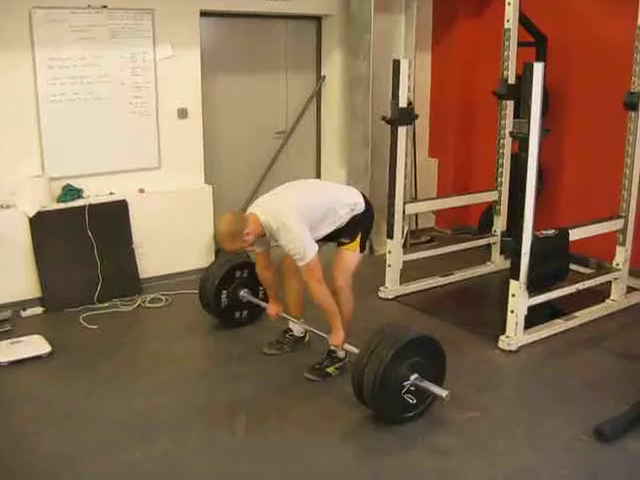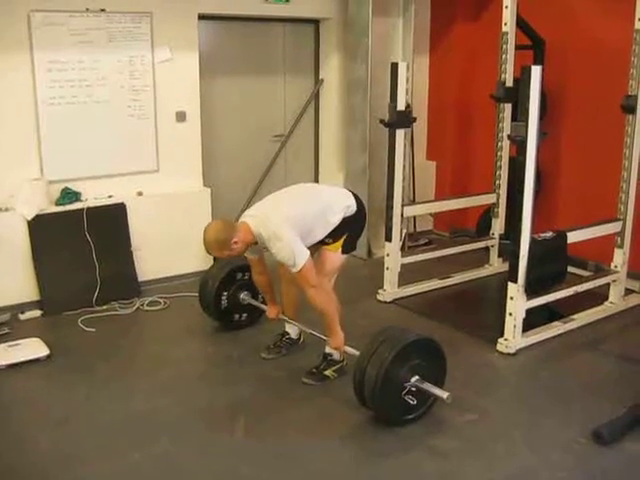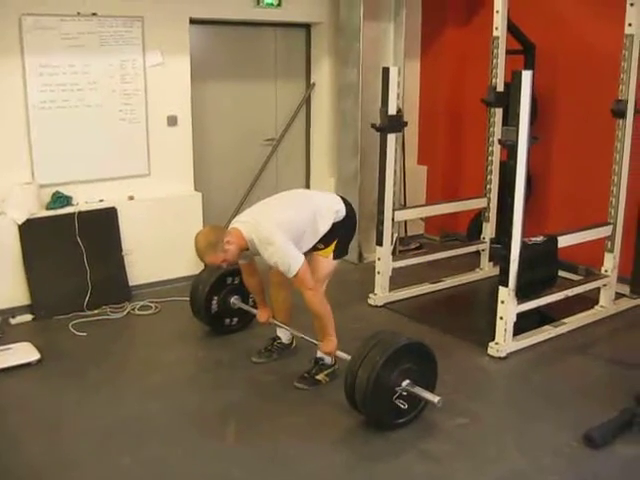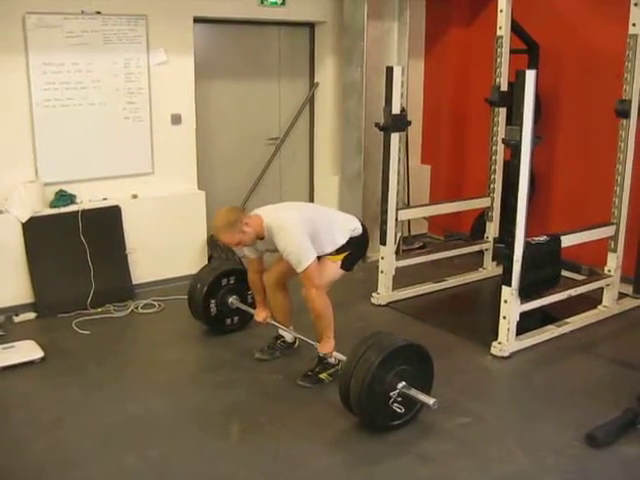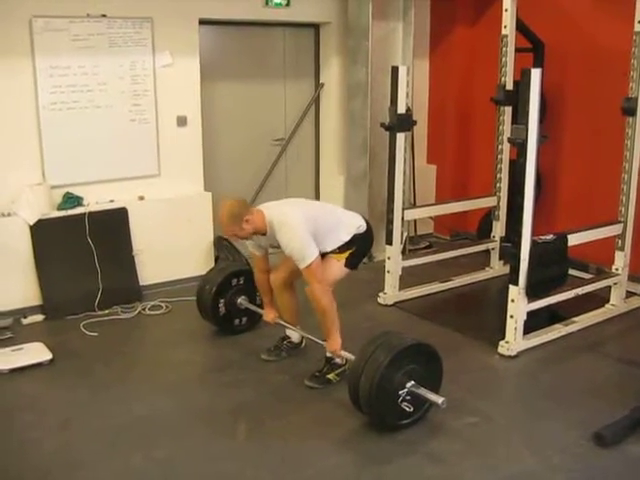
dt=0.5s
person 1, frame 1
left shoulder: (288, 229)
right shoulder: (251, 221)
left elbow: (316, 282)
right elbow: (264, 266)
left wrist: (337, 330)
right wrist: (274, 301)
left hip: (354, 211)
right hip: (328, 209)
left knee: (340, 281)
right knee: (289, 266)
left ankle: (338, 354)
right ankle: (296, 332)
person 1, frame 2
left shoulder: (278, 238)
right shoulder: (244, 228)
left elbow: (312, 288)
right elbow: (260, 272)
left wrist: (336, 332)
right wrist: (272, 303)
left hip: (347, 212)
right hip: (321, 208)
left knee: (321, 280)
right knee: (286, 270)
left ankle: (335, 357)
right ankle: (292, 334)
person 1, frame 3
left shoulder: (271, 243)
right shoulder: (235, 235)
left elbow: (309, 290)
right elbow: (250, 275)
left wrist: (330, 337)
right wrist: (262, 307)
left hip: (337, 217)
right hip: (310, 212)
left knee: (314, 285)
right knee: (277, 276)
left ankle: (326, 361)
right ankle: (284, 339)
person 1, frame 4
left shoulder: (287, 234)
right shoulder: (249, 229)
left elbow: (314, 288)
right elbow: (255, 272)
left wrist: (328, 339)
right wrist: (261, 306)
left hip: (350, 237)
right hip: (321, 235)
left knee: (311, 291)
right knee: (271, 279)
left ankle: (329, 360)
right ankle: (287, 338)
person 1, frame 5
left shoulder: (290, 230)
right shoulder: (254, 225)
left elbow: (317, 285)
right elbow: (261, 271)
left wrist: (334, 336)
right wrist: (268, 306)
left hip: (354, 235)
right hip: (325, 234)
left knee: (315, 290)
right knee: (278, 279)
left ankle: (336, 360)
right ankle: (293, 339)
